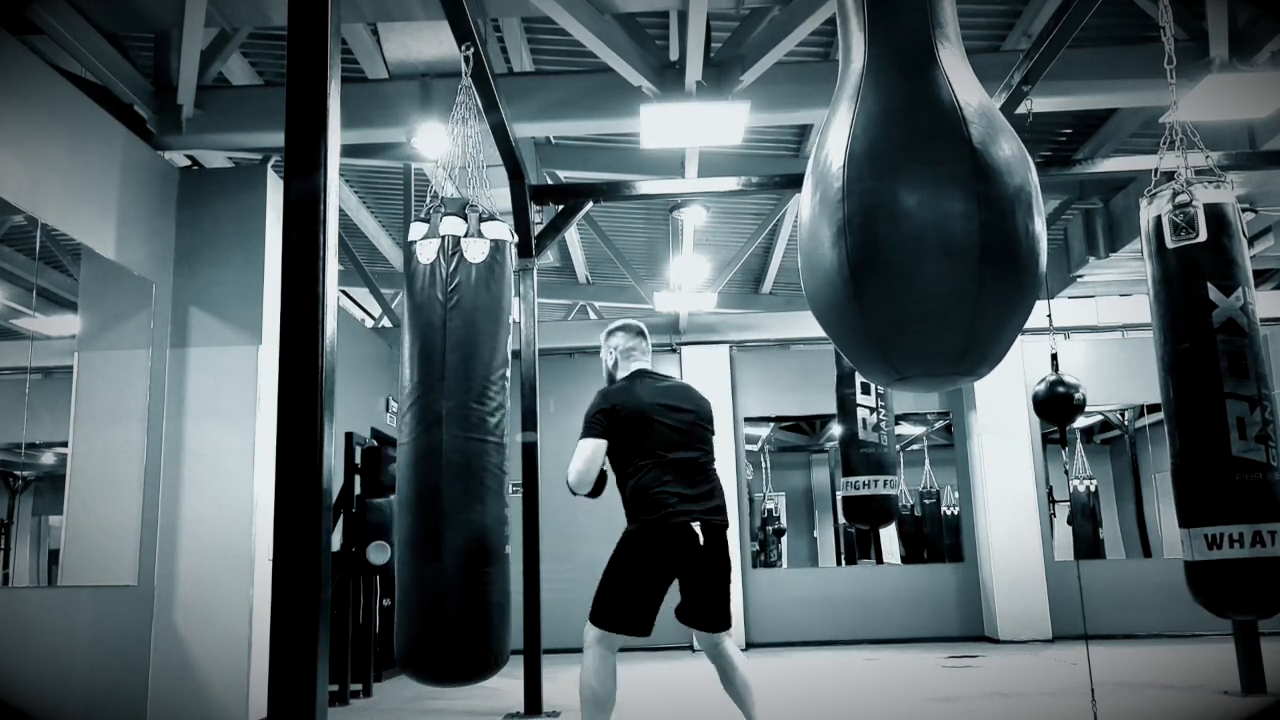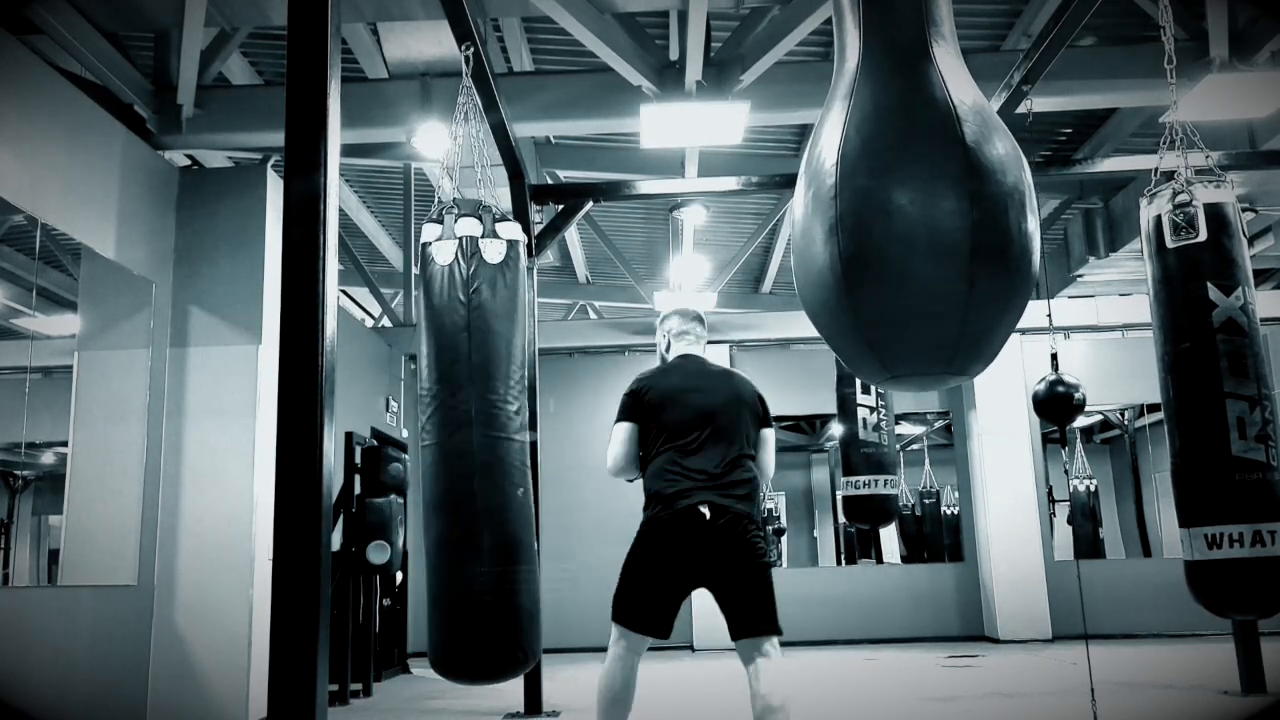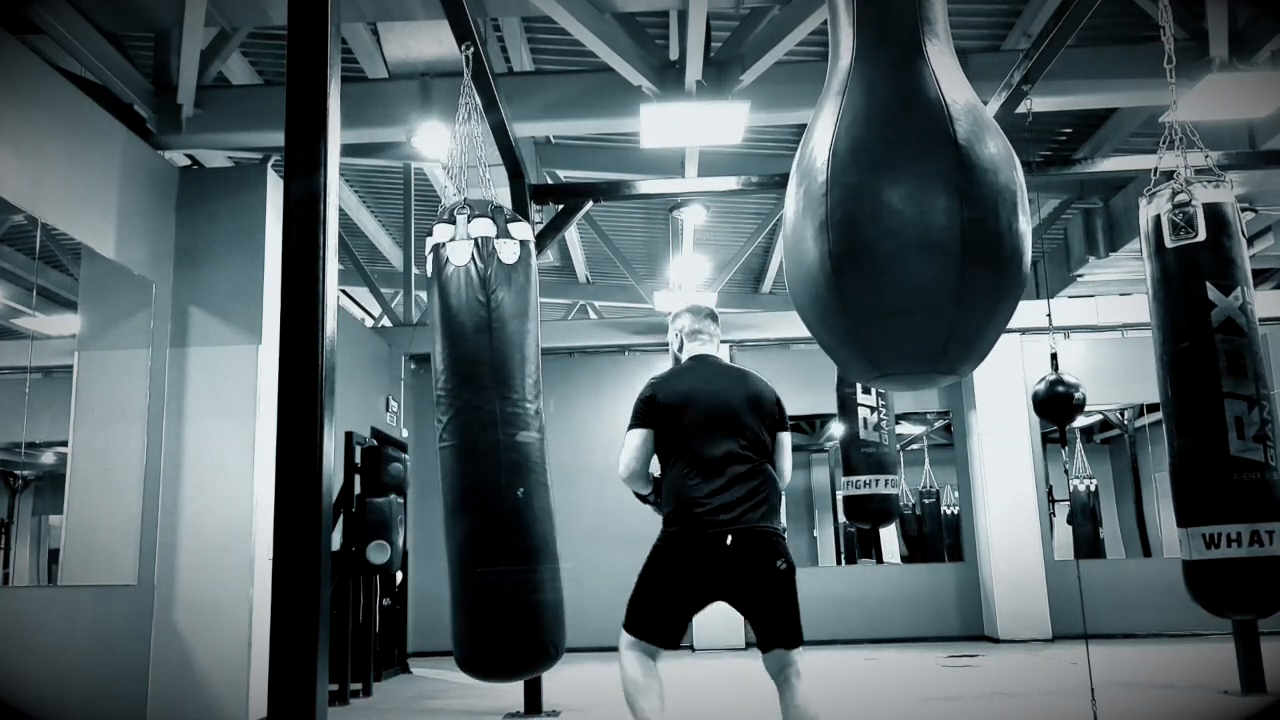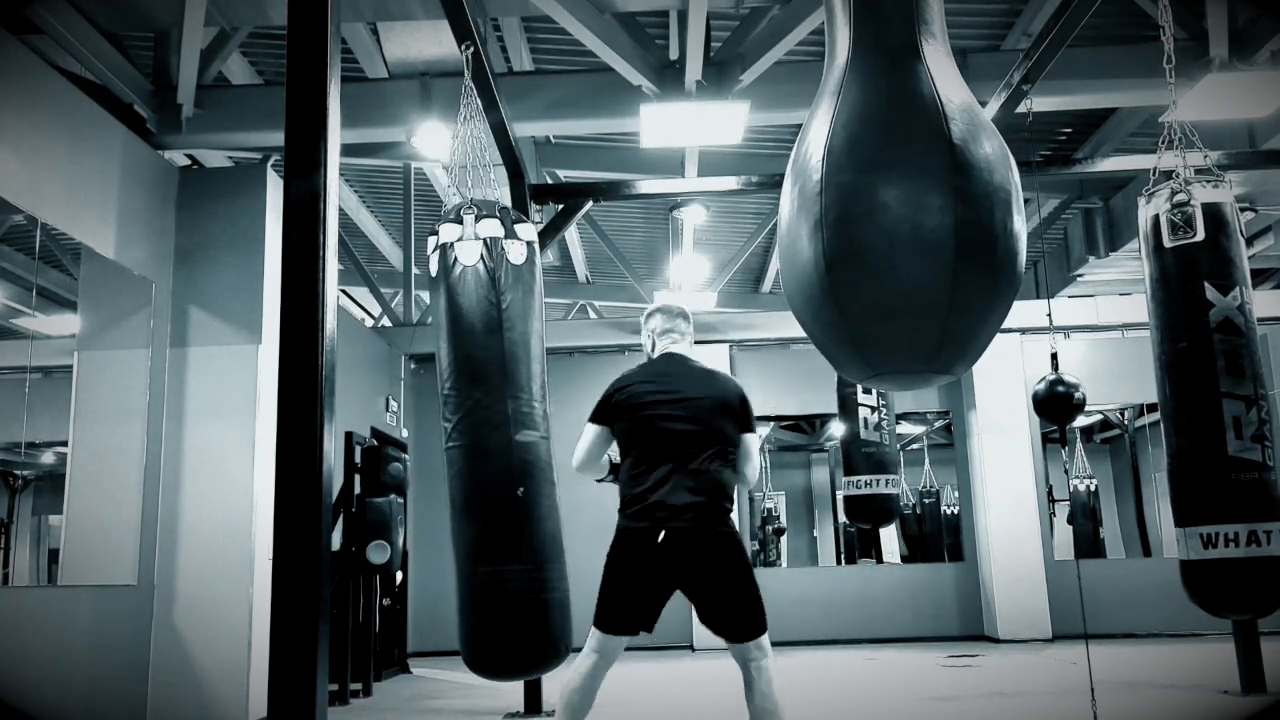
dt=0.3s
person 1, frame 1
left shoulder: (611, 399)
right shoulder: (693, 397)
left elbow: (579, 478)
left wrist: (591, 484)
left hip: (654, 531)
right hip: (711, 531)
left knee: (599, 643)
right knee: (716, 639)
person 1, frame 2
left shoulder: (646, 386)
right shoulder: (745, 388)
left elbow: (617, 465)
right elbow: (766, 470)
left hip: (669, 526)
right hip: (739, 526)
left knee: (625, 647)
right knee: (762, 658)
person 1, frame 3
left shoulder: (659, 390)
right shoulder: (761, 389)
left elbow: (629, 472)
right elbow: (782, 474)
left wrist: (653, 489)
left hip: (688, 540)
right hip: (762, 542)
left knee: (637, 648)
right knee: (787, 670)
person 1, frame 4
left shoulder: (624, 387)
right shoulder: (729, 390)
left elbow: (582, 463)
right elbow: (749, 474)
left hip: (642, 535)
right hip: (712, 536)
left knee: (600, 650)
right knee: (755, 655)
